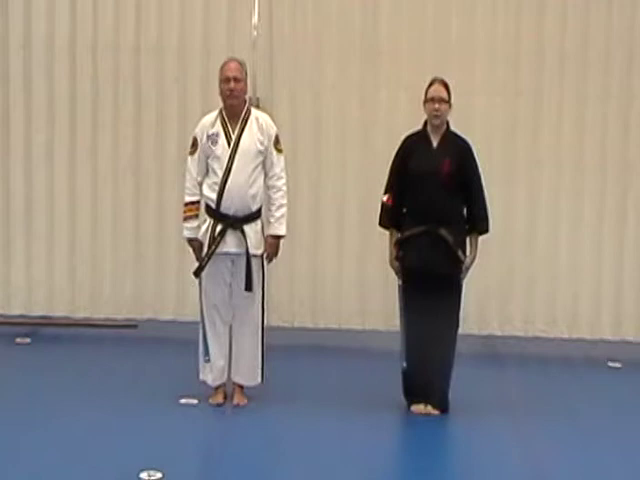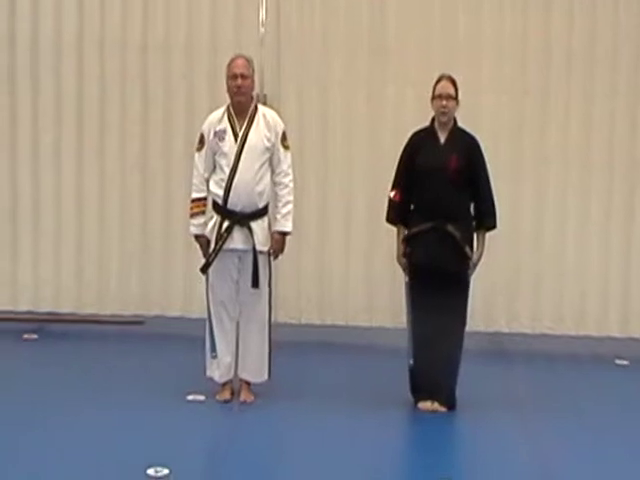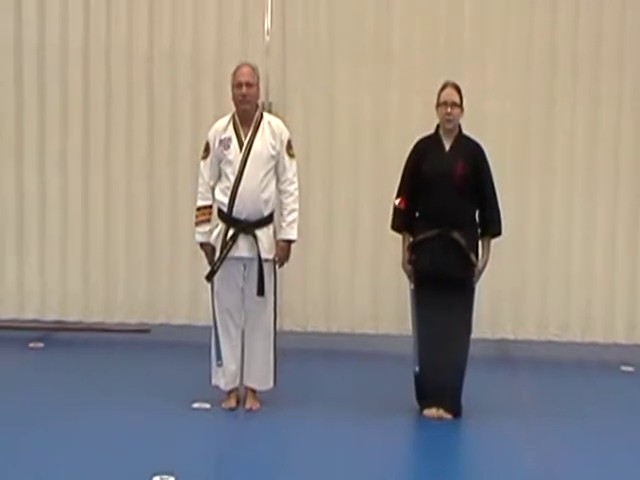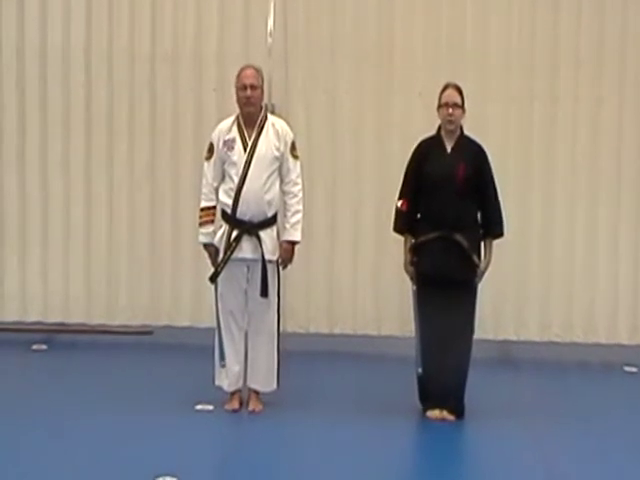
dt=0.5s
person 1, frame 1
left shoulder: (264, 126)
right shoulder: (206, 127)
left elbow: (276, 182)
right elbow: (192, 182)
left wrist: (275, 231)
right wrist: (192, 231)
left hip: (251, 231)
right hip: (214, 231)
left knee: (247, 310)
right knee: (214, 308)
left ankle: (241, 383)
right ankle: (217, 382)
person 1, frame 2
left shoulder: (272, 122)
right shoulder: (213, 124)
left elbow: (284, 178)
right elbow: (200, 179)
left wrist: (282, 227)
right wrist: (199, 227)
left hip: (257, 228)
right hip: (221, 227)
left knee: (254, 306)
right knee: (221, 305)
left ankle: (247, 380)
right ankle: (224, 379)
person 1, frame 3
left shoulder: (277, 130)
right shoulder: (218, 132)
left elbow: (289, 187)
right elbow: (205, 187)
left wrist: (286, 236)
right wrist: (204, 236)
left hip: (263, 236)
right hip: (227, 235)
left knee: (260, 315)
right knee: (227, 312)
left ankle: (253, 387)
right ankle: (230, 386)
person 1, frame 4
left shoulder: (281, 131)
right shoulder: (222, 133)
left elbow: (293, 188)
right elbow: (209, 188)
left wrist: (290, 237)
right wrist: (208, 236)
left hip: (266, 237)
right hip: (230, 236)
left knee: (263, 316)
right knee: (230, 314)
left ankle: (256, 389)
right ankle: (233, 388)
person 2, frame 1
left shoulder: (460, 148)
right shoulder: (410, 146)
left elbow: (474, 199)
right elbow: (393, 196)
left wrist: (472, 246)
right wrist: (393, 243)
left hip: (449, 243)
right hip: (414, 242)
left knee: (444, 320)
right knee: (415, 318)
left ankle: (437, 396)
right ankle: (417, 393)
person 2, frame 2
left shoulder: (468, 145)
right shoulder: (417, 142)
left elbow: (482, 195)
right elbow: (401, 192)
left wrist: (480, 242)
right wrist: (400, 239)
left hip: (456, 240)
right hip: (422, 238)
left knee: (451, 317)
right knee: (423, 315)
left ankle: (444, 392)
right ankle: (424, 390)
person 2, frame 3
left shoulder: (473, 152)
right shoulder: (422, 149)
left elbow: (487, 202)
right elbow: (406, 199)
left wrist: (485, 249)
right wrist: (406, 246)
left hip: (461, 247)
right hip: (427, 245)
left knee: (457, 325)
right knee: (428, 323)
left ankle: (449, 399)
right ankle: (429, 397)
person 2, frame 4
left shoulder: (475, 153)
right shoulder: (424, 150)
left elbow: (489, 202)
right elbow: (408, 200)
left wrist: (487, 250)
right wrist: (407, 248)
left hip: (464, 248)
right hip: (429, 247)
left knee: (459, 326)
right knee: (430, 324)
left ankle: (452, 400)
right ankle: (432, 398)
